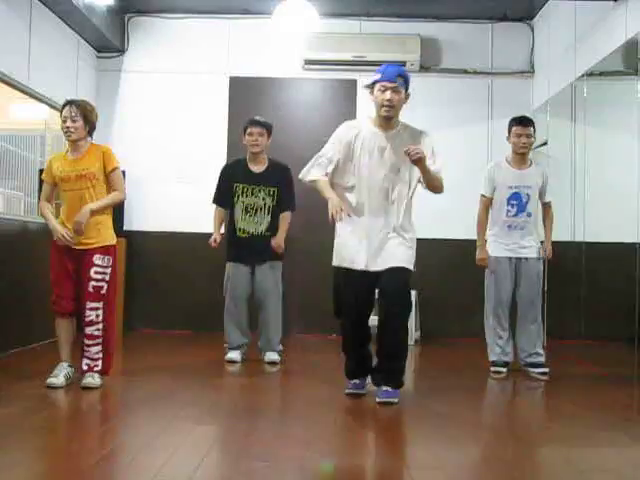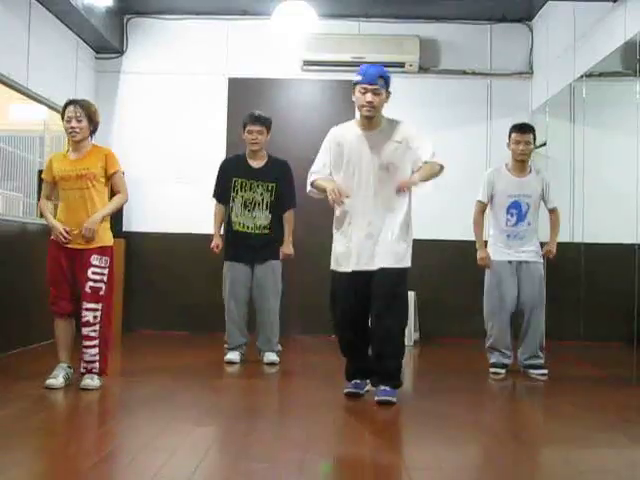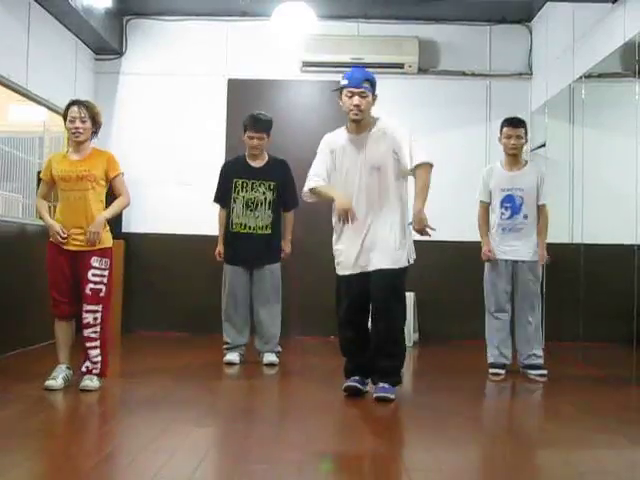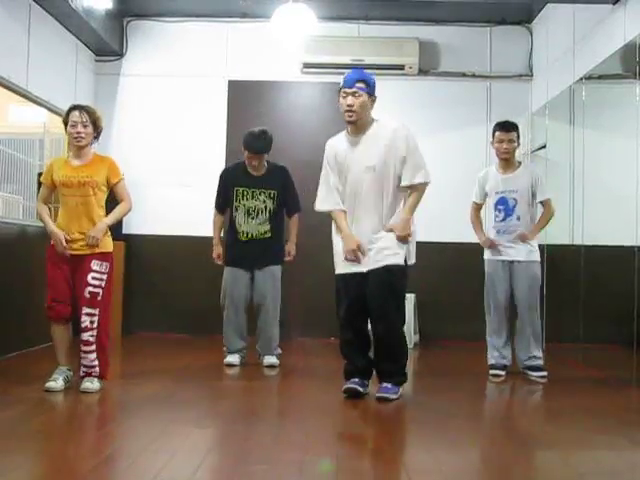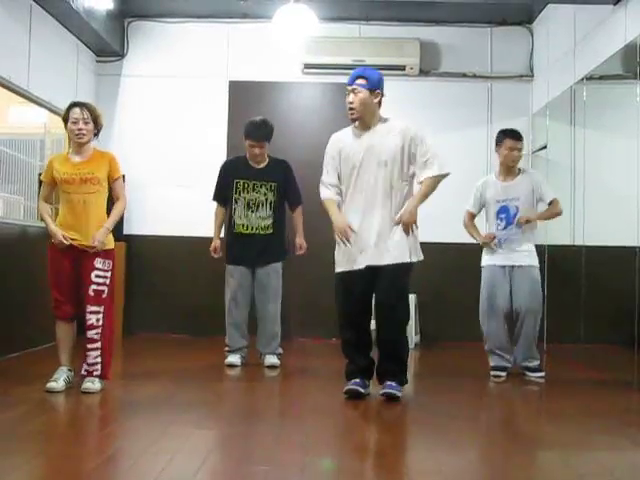
dt=0.2s
person 1, frame 1
left shoulder: (418, 139)
right shoulder: (350, 132)
left elbow: (438, 187)
right elbow: (316, 170)
left wrist: (423, 166)
right wrist: (332, 196)
left hip: (395, 241)
right hip: (353, 241)
left knee: (394, 313)
right knee: (351, 314)
left ankle: (389, 379)
right ankle: (357, 372)
person 1, frame 2
left shoulder: (402, 132)
right shoulder: (338, 135)
left elbow: (435, 165)
right elbow: (314, 178)
left wrist: (415, 177)
right wrist: (327, 184)
left hip: (390, 244)
right hip: (349, 244)
left knee: (389, 313)
right knee: (348, 314)
left ankle: (387, 379)
right ankle: (358, 373)
person 1, frame 3
left shoulder: (390, 131)
right shoulder: (331, 142)
left elbow: (423, 163)
right elbow: (312, 186)
left wrist: (419, 209)
right wrist: (333, 195)
left hip: (389, 243)
right hip: (349, 244)
left knee: (388, 312)
right knee: (350, 315)
left ankle: (386, 377)
right ankle: (357, 372)
person 1, frame 4
left shoulder: (395, 134)
right shoulder: (333, 146)
left elbow: (418, 180)
right elbow: (330, 199)
left wrist: (405, 218)
right wrist: (346, 236)
left hip: (388, 244)
right hip: (351, 249)
left knee: (386, 312)
right knee: (350, 315)
left ankle: (391, 377)
right ankle: (357, 374)
person 1, frame 5
left shoulder: (403, 133)
right shoulder: (338, 141)
left elbow: (434, 171)
right elbow: (328, 188)
left wrist: (413, 206)
right wrist: (335, 217)
left hip: (393, 243)
right hip: (352, 246)
left knee: (392, 312)
right knee: (351, 313)
left ankle: (393, 376)
right ankle: (358, 374)
person 2, frame 1
left shoulder: (103, 153)
right shoulder: (55, 161)
left elbow: (120, 193)
right elbow: (44, 201)
left wrist: (89, 208)
right wrist: (55, 226)
left hip: (98, 242)
right hip: (65, 242)
left knee: (95, 305)
right knee: (63, 304)
left ankle: (93, 368)
right ankle: (65, 365)
person 2, frame 2
left shoulder: (105, 155)
right shoulder: (55, 161)
left elbow: (122, 194)
right elbow: (44, 199)
left wrist: (98, 216)
right wrist: (52, 222)
left hip: (96, 243)
right hip: (62, 242)
left knee: (92, 307)
right knee: (61, 304)
left ankle: (92, 369)
right ankle: (64, 366)
person 2, frame 3
left shoulder: (105, 158)
right shoulder: (55, 161)
left elbow: (124, 197)
right elbow: (41, 198)
left wrist: (102, 218)
right wrist: (49, 222)
left hip: (95, 245)
right hip: (61, 244)
left knee: (93, 308)
right knee: (62, 307)
left ankle: (93, 370)
right ankle: (63, 367)
person 2, frame 4
left shoulder: (106, 164)
right shoulder: (55, 166)
left elbow: (126, 202)
right elbow: (41, 203)
left wrist: (103, 224)
right wrist: (52, 229)
left hip: (96, 248)
right hip: (62, 248)
left knee: (91, 311)
right knee: (58, 310)
left ankle: (92, 372)
right ankle: (63, 369)
person 2, frame 5
left shoulder: (107, 160)
right shoulder: (55, 163)
left elbow: (121, 200)
right elbow: (43, 201)
left wrist: (105, 230)
right wrist: (53, 228)
left hip: (97, 247)
right hip: (63, 245)
left knee: (95, 309)
right knee: (63, 308)
left ankle: (94, 372)
right ankle: (65, 369)
person 3, frame 1
left shoulder: (541, 172)
right shoulder: (495, 169)
left elbow: (547, 209)
right elbow: (483, 209)
left wrist: (548, 240)
right wrist: (481, 246)
left hip: (530, 251)
right hip: (499, 250)
left knee: (531, 305)
right knee: (497, 305)
left ankle: (532, 357)
right ankle: (499, 356)
person 3, frame 2
left shoulder: (541, 179)
right shoulder: (494, 176)
left elbow: (553, 212)
right elbow: (479, 212)
left wrist: (553, 241)
right wrist: (481, 248)
left hip: (531, 255)
right hip: (499, 255)
left knee: (535, 308)
right knee: (499, 309)
left ankle: (531, 358)
right ankle: (499, 357)
person 3, frame 3
left shoulder: (536, 173)
right shoulder: (490, 173)
left elbow: (542, 212)
right elbow: (483, 211)
left wrist: (542, 246)
right wrist: (485, 243)
left hip: (527, 253)
right hip: (498, 253)
left knee: (529, 308)
right knee: (497, 307)
left ankle: (531, 359)
right ankle: (498, 359)
person 3, frame 4
left shoulder: (531, 173)
right shoulder: (485, 177)
left elbow: (548, 208)
right elbow: (475, 211)
left wrist: (533, 232)
right wrist: (481, 236)
left hip: (525, 253)
right hip: (496, 254)
left knee: (528, 308)
right knee: (496, 309)
left ankle: (531, 360)
right ankle: (498, 359)
person 3, frame 5
left shoulder: (532, 179)
right shoulder: (484, 185)
left elbow: (557, 208)
right elbow: (468, 219)
left wrist: (535, 216)
right wrist: (480, 238)
left hip: (525, 260)
right hip: (494, 260)
left knee: (529, 309)
right knee: (492, 312)
left ankle: (528, 360)
right ankle: (500, 360)
person 4, frame 1
left shoulder: (281, 171)
right shoulder: (230, 170)
left elbow: (286, 210)
right elbow: (222, 206)
left wrist: (281, 236)
right wrist: (217, 232)
left hip: (268, 249)
right hip: (238, 247)
left knee: (270, 299)
right knee: (235, 298)
left ankle: (271, 347)
right ankle: (236, 345)
person 4, frame 2
left shoulder: (281, 168)
right shoulder: (229, 165)
left elbow: (288, 209)
right elbow: (221, 203)
left wrist: (288, 242)
right wrist: (217, 234)
left hip: (269, 248)
right hip: (236, 247)
left knee: (268, 300)
right knee: (235, 299)
left ankle: (269, 348)
right ankle: (235, 346)
person 4, frame 3
left shoulder: (280, 168)
right shoulder: (230, 168)
left elbow: (289, 208)
right elbow: (223, 208)
left wrist: (287, 240)
right wrist: (220, 241)
left hip: (268, 248)
right hip: (236, 247)
left knee: (268, 300)
right knee: (234, 299)
left ankle: (269, 348)
right ankle: (234, 346)
person 4, frame 4
left shoulder: (280, 174)
right shoulder: (230, 174)
left elbow: (293, 212)
right elbow: (220, 211)
left wrist: (291, 242)
right wrist: (217, 243)
left hip: (270, 253)
right hip: (236, 252)
left knee: (269, 303)
right knee: (233, 302)
left ankle: (269, 350)
right ankle: (235, 349)
person 4, frame 5
left shoulder: (282, 168)
right shoulder: (230, 167)
left elbow: (295, 204)
right elbow: (222, 204)
left wrist: (300, 235)
right wrist: (216, 236)
left hip: (271, 249)
right hip: (237, 248)
left knee: (269, 301)
right knee: (236, 300)
left ankle: (270, 350)
right ankle: (236, 348)
